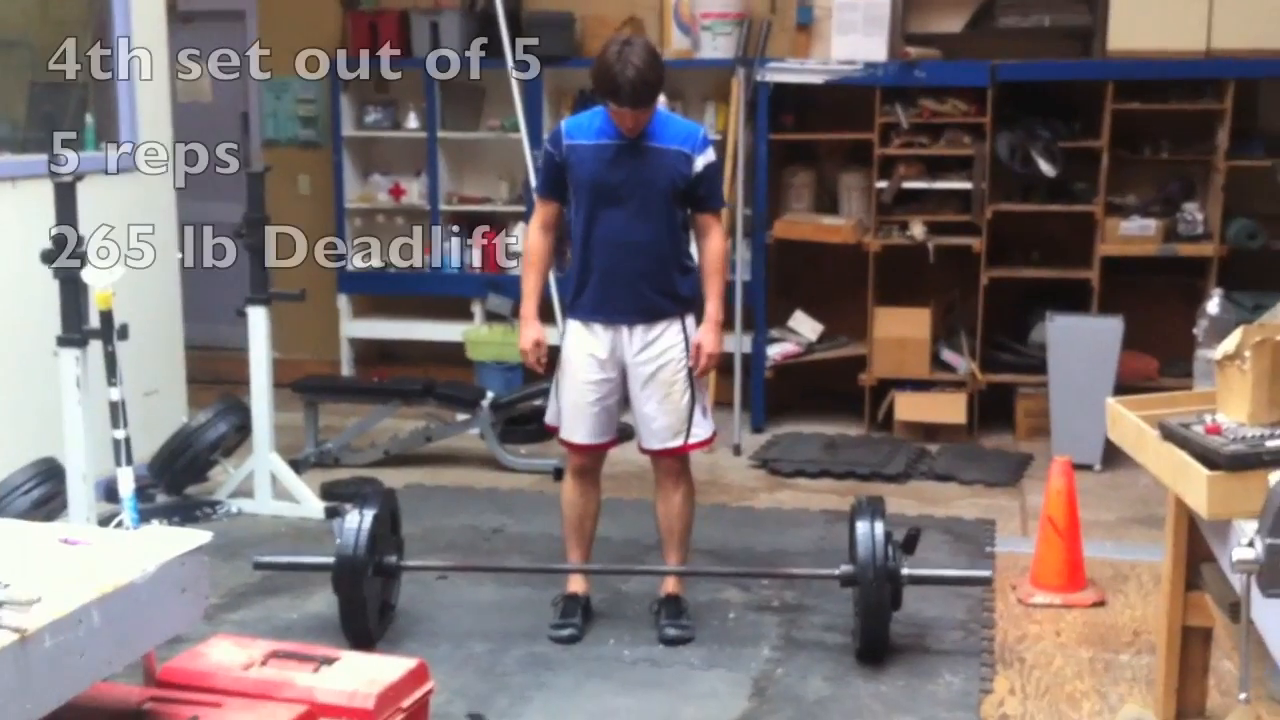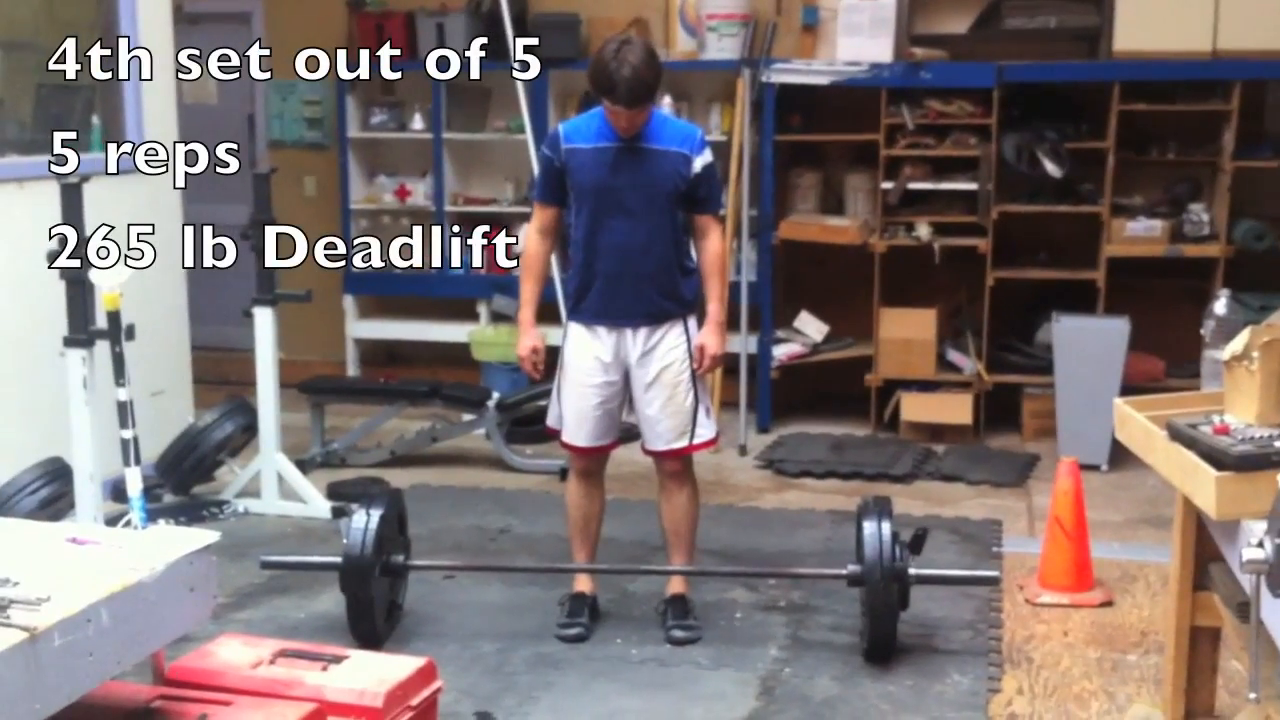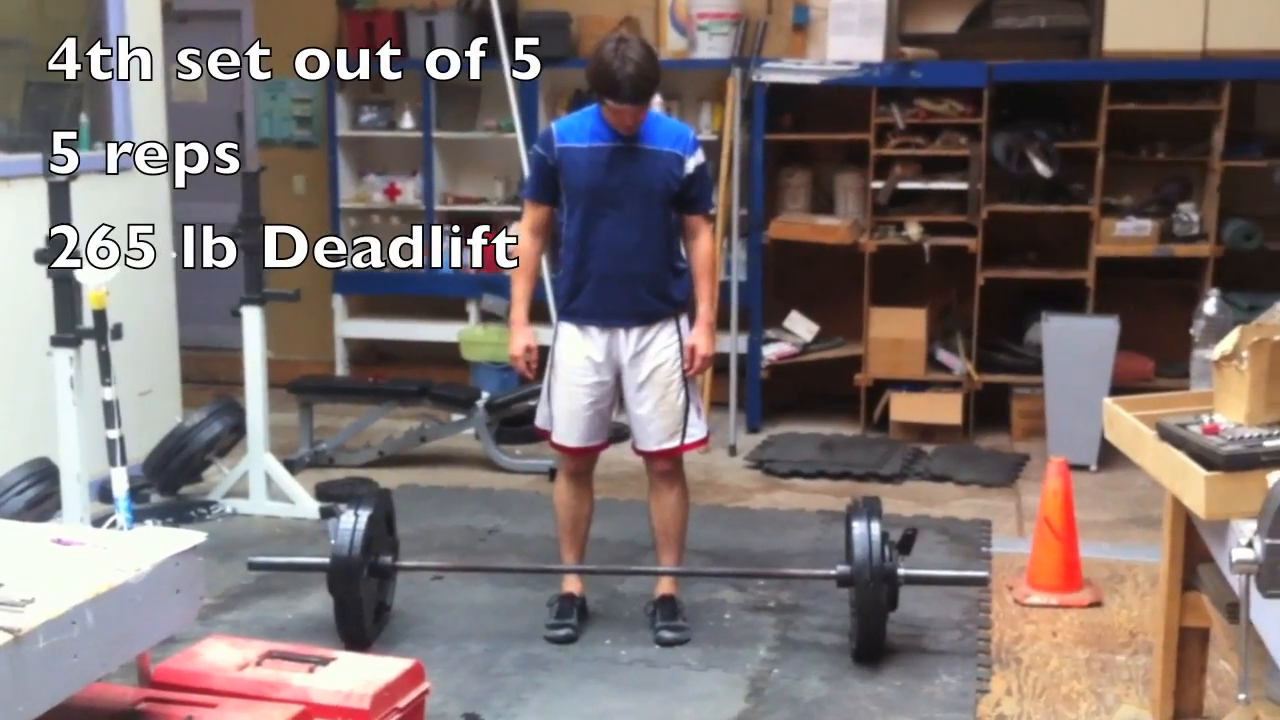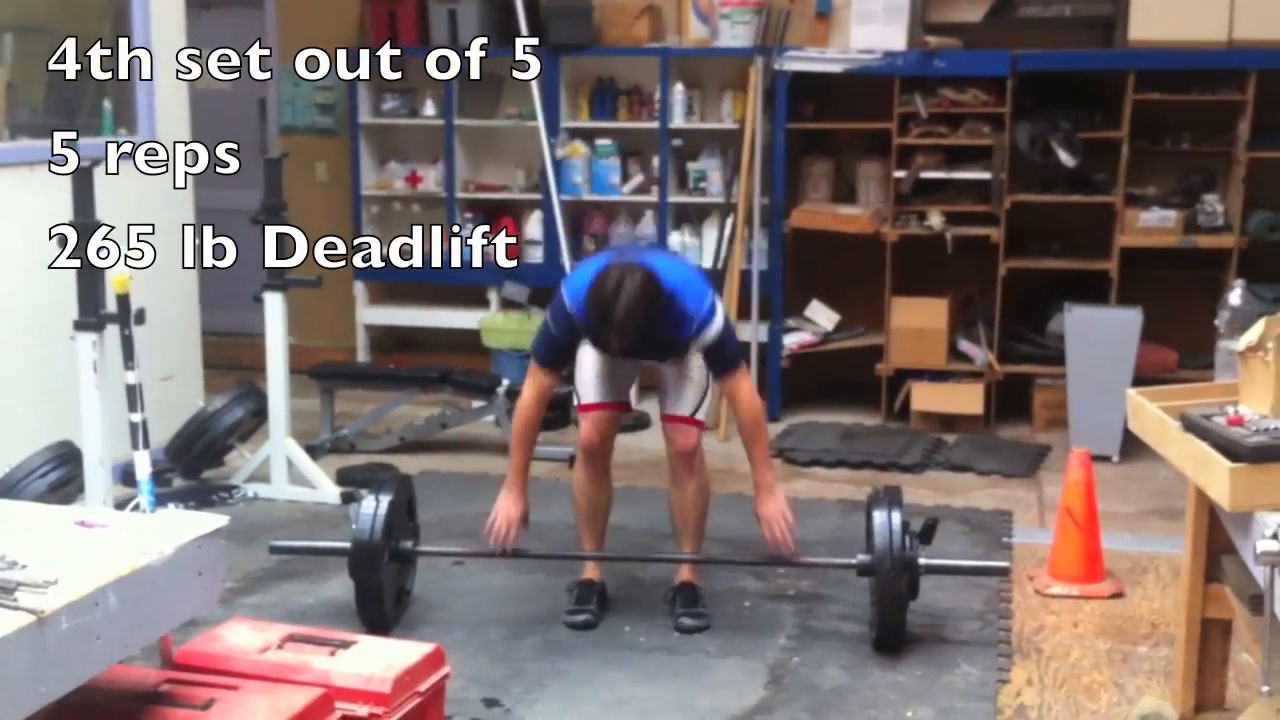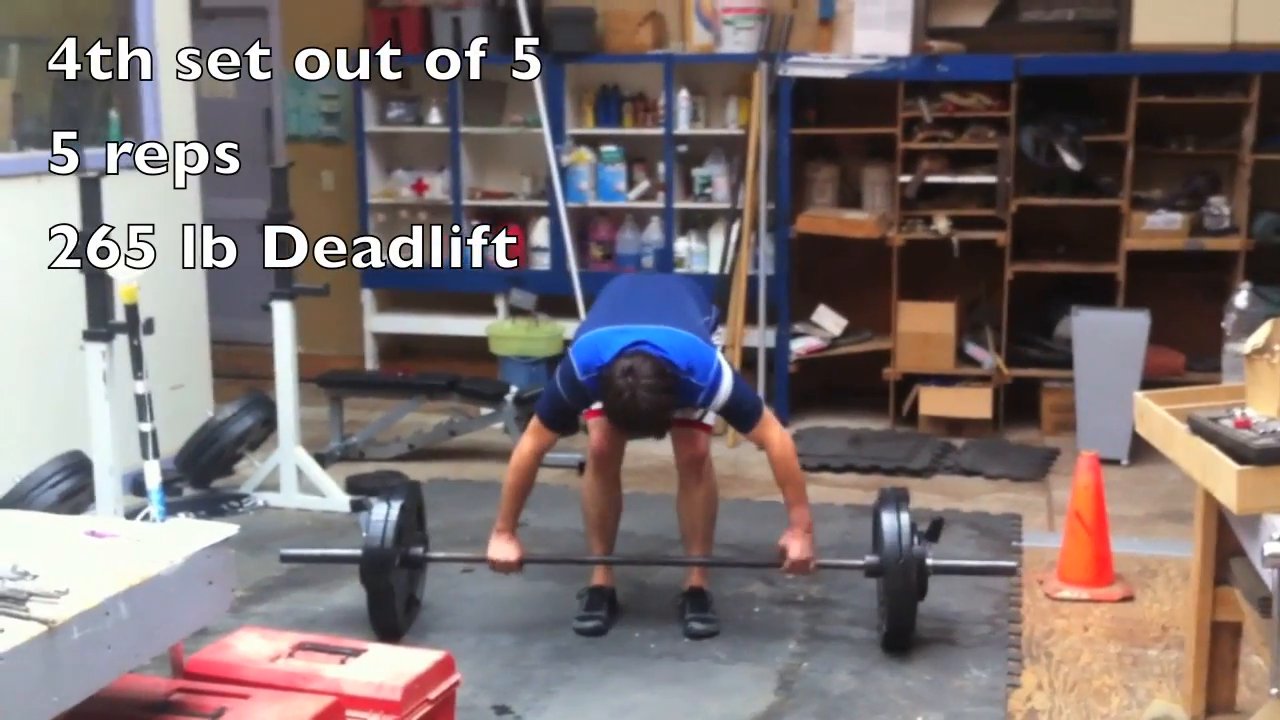
dt=0.7s
person 1, frame 1
left shoulder: (691, 143)
right shoulder: (567, 138)
left elbow: (711, 233)
right elbow: (543, 226)
left wrist: (711, 320)
right wrist: (529, 313)
left hip: (665, 324)
right hip: (588, 322)
left knee: (671, 458)
right knee: (581, 458)
left ankle: (672, 588)
right ankle: (576, 586)
person 1, frame 2
left shoulder: (688, 145)
right shoulder: (566, 142)
left elbow: (709, 235)
right elbow: (541, 233)
left wrist: (715, 322)
right wrist: (526, 321)
left hip: (667, 327)
right hip: (589, 326)
left knee: (674, 460)
right knee: (584, 459)
left ankle: (678, 589)
right ankle: (582, 587)
person 1, frame 3
left shoulder: (681, 145)
right shoulder: (558, 140)
left elbow: (698, 235)
right elbow: (532, 231)
left wrist: (705, 322)
right wrist: (519, 320)
left hip: (658, 329)
right hip: (580, 327)
left knee: (665, 462)
right knee: (574, 460)
left ankle: (667, 589)
right ankle: (571, 587)
person 1, frame 4
left shoulder: (695, 306)
right shoulder: (574, 300)
left elbow: (743, 395)
right elbow: (535, 393)
left wrist: (767, 491)
right wrist: (513, 491)
left hip: (676, 344)
right hip: (599, 335)
left knee: (685, 446)
right knee: (592, 442)
left ankle: (687, 578)
right ankle: (591, 575)
person 1, frame 5
left shoulder: (702, 370)
right shoulder: (582, 368)
left elbow: (776, 438)
right elbow: (531, 446)
left wrist: (800, 527)
right wrist: (503, 532)
left knee: (694, 454)
right knee: (601, 450)
left ankle: (696, 585)
right ankle: (600, 581)
